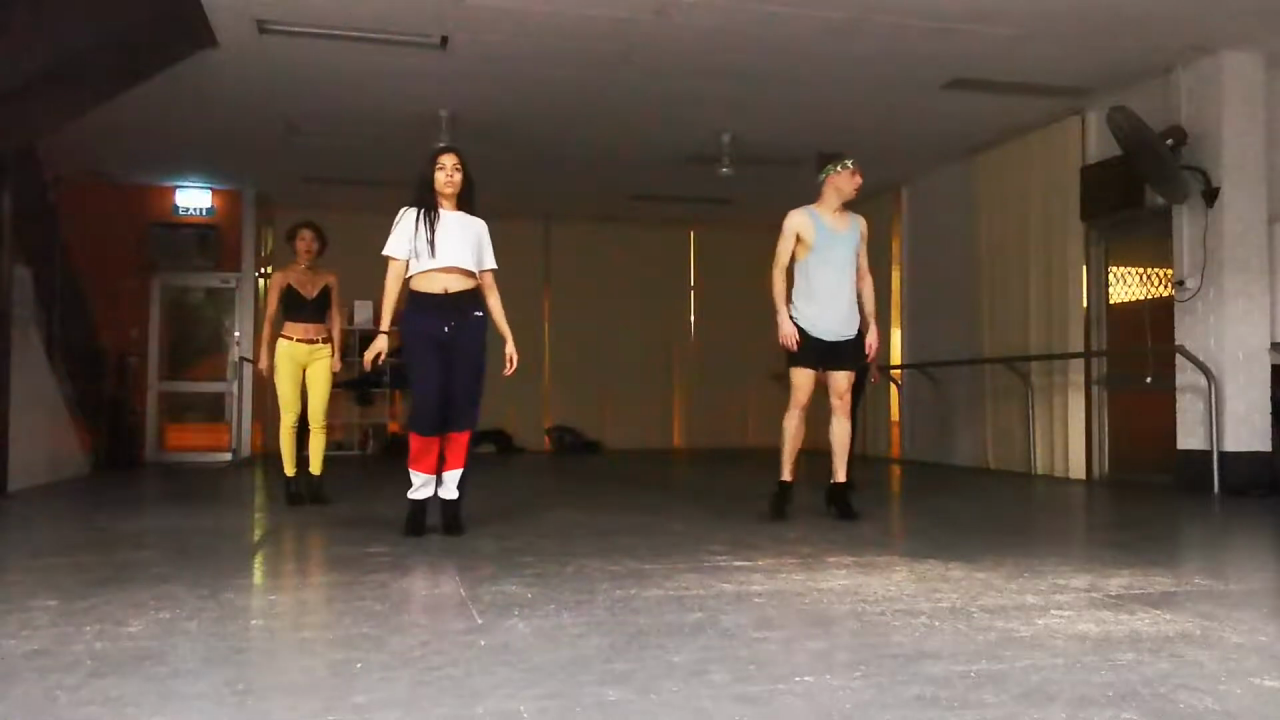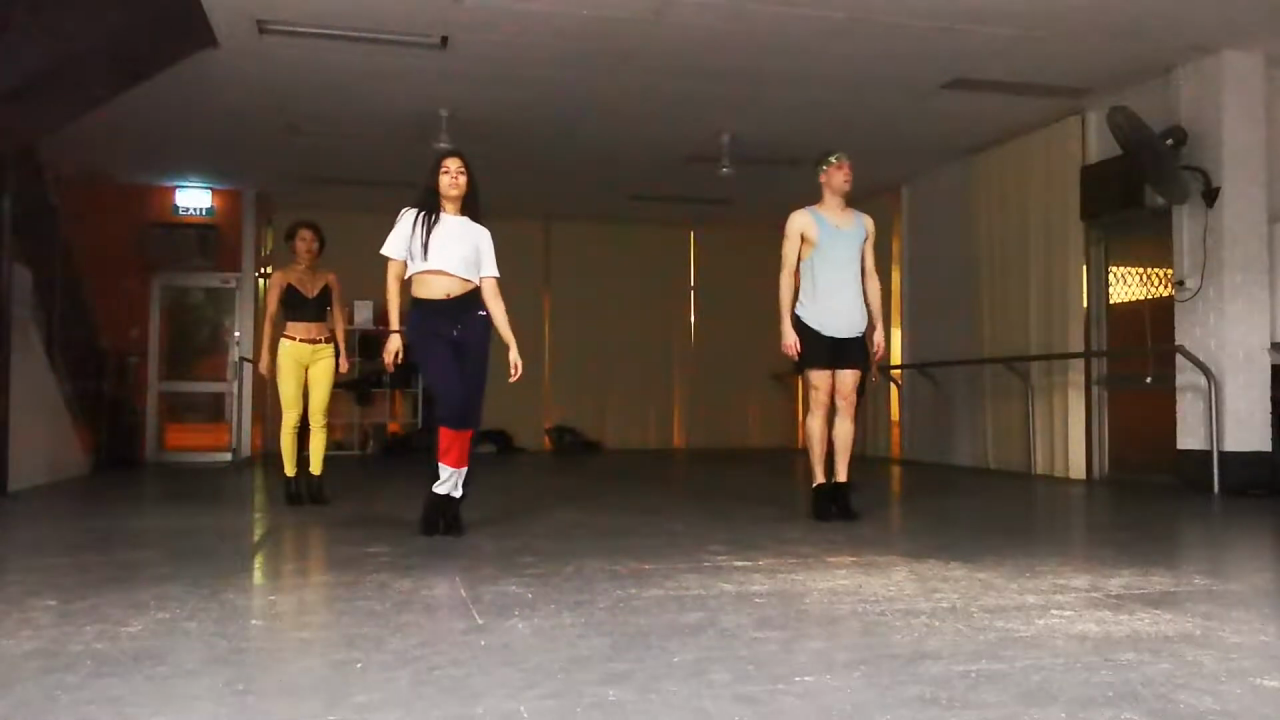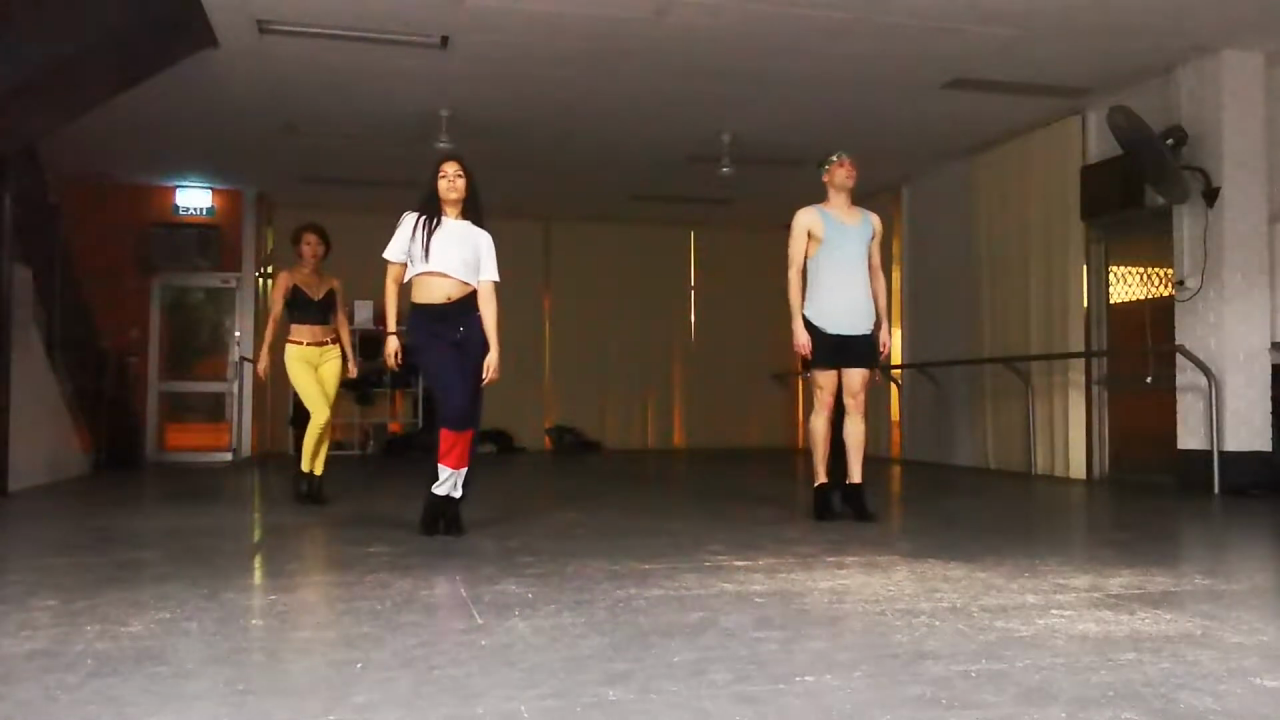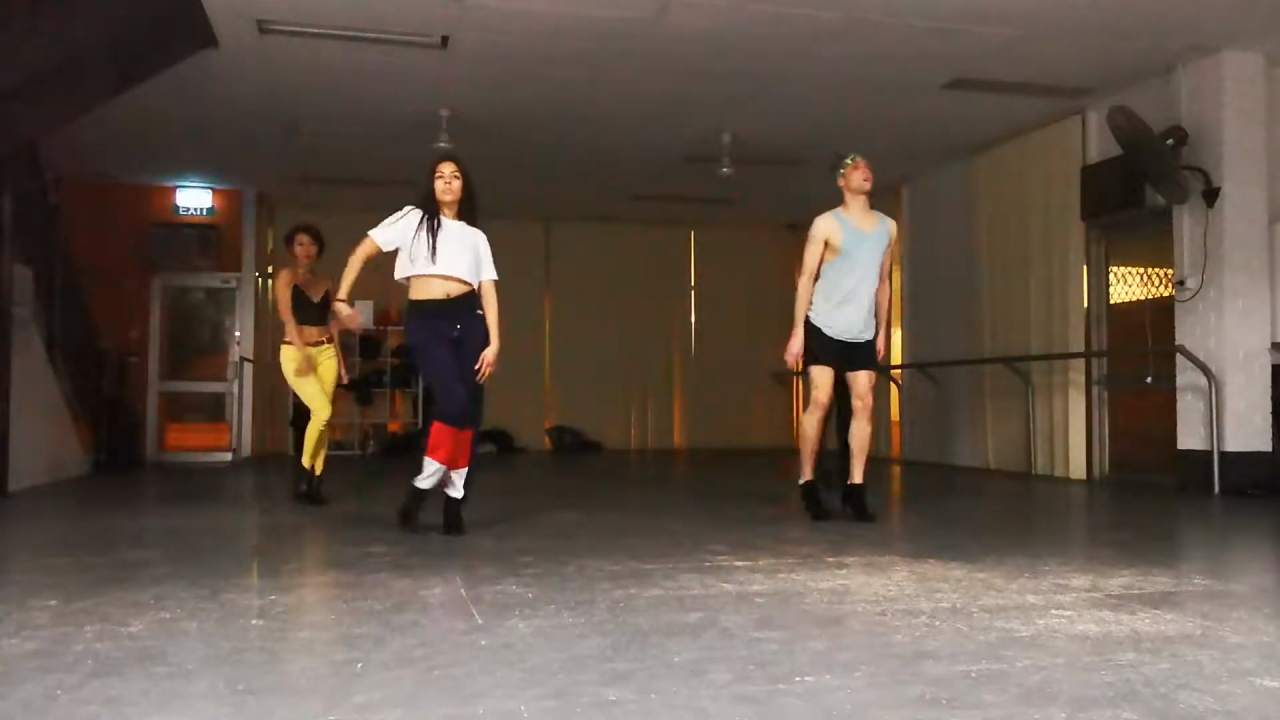
dt=0.5s
person 1, frame 1
left shoulder: (477, 226)
right shoulder: (411, 217)
left elbow: (489, 285)
right elbow: (395, 275)
left wrist: (508, 337)
right wrist: (383, 331)
left hip: (467, 317)
right hip: (422, 316)
left knee: (462, 408)
right knee: (426, 405)
left ankle: (450, 498)
right ankle: (419, 498)
person 1, frame 2
left shoulder: (479, 233)
right shoulder: (413, 218)
left elbow: (491, 292)
right elbow: (394, 276)
left wrist: (512, 344)
right wrist: (394, 331)
left hip: (470, 319)
right hip: (426, 321)
left knee: (468, 410)
right knee: (452, 401)
left ankle: (452, 499)
right ankle: (441, 490)
person 1, frame 3
left shoulder: (480, 236)
right shoulder: (414, 222)
left elbow: (487, 294)
right elbow: (393, 280)
left wrist: (494, 348)
right wrist: (391, 333)
left hip: (467, 322)
right hip: (426, 325)
left knee: (468, 413)
right knee: (456, 405)
left ankle: (452, 498)
right ankle: (441, 492)
person 1, frame 4
left shoulder: (476, 236)
right shoulder: (413, 218)
left elbow: (489, 293)
right elbow: (362, 252)
left wrist: (494, 341)
right wrist: (342, 298)
left hip: (468, 320)
right hip: (426, 320)
left knee: (468, 409)
right knee: (454, 400)
left ankle: (453, 499)
right ankle: (422, 484)
person 2, frame 1
left shoulder: (858, 224)
right shoulder: (799, 219)
left elbow: (864, 276)
right elbow: (779, 269)
left wrist: (872, 325)
right wrist: (782, 316)
left hip: (846, 330)
right hip: (807, 326)
left knee: (842, 404)
right knee: (799, 401)
left ankle: (838, 487)
right ankle: (785, 482)
person 2, frame 2
left shoulder: (865, 223)
right shoulder: (802, 220)
left elbow: (870, 276)
right elbow: (787, 273)
left wrist: (878, 325)
right wrist: (786, 324)
left hip: (853, 328)
right hip: (814, 326)
left knee: (846, 404)
right knee: (819, 403)
left ankle: (841, 485)
right ankle: (820, 486)
person 2, frame 3
left shoulder: (871, 221)
right shoulder: (807, 217)
left elbow: (876, 273)
right elbow: (794, 272)
left wrist: (884, 323)
right wrist: (797, 323)
left hip: (860, 326)
right hip: (821, 324)
left knee: (855, 403)
right knee: (824, 403)
left ankle: (854, 486)
right ankle: (822, 486)
person 2, frame 4
left shoulder: (889, 227)
right shoulder: (826, 224)
right elbow: (807, 278)
left wrist: (881, 329)
right wrist: (796, 332)
left hip: (863, 332)
right hip: (823, 327)
left knee: (864, 406)
right knee: (819, 402)
left ankle: (855, 489)
right ankle: (808, 483)
person 3, frame 1
left shoulder: (329, 279)
right shoulder: (281, 277)
left elbow: (335, 318)
right elbow: (270, 316)
left wrist: (337, 352)
right wrist: (264, 351)
left hip: (321, 351)
right hip: (288, 348)
left knee: (318, 418)
right knee: (290, 417)
left ankle: (315, 480)
right ankle: (291, 480)
person 3, frame 2
left shoulder: (329, 278)
right shoulder: (280, 277)
left elbow: (337, 316)
right elbow: (270, 316)
left wrist: (343, 352)
right wrist: (265, 352)
left hip: (324, 350)
right hip: (291, 348)
left knee: (319, 418)
right knee: (292, 417)
left ankle: (315, 481)
right ankle: (291, 481)
person 3, frame 3
left shoulder: (333, 283)
right shoulder: (286, 278)
left elbow: (341, 321)
right elbow: (274, 316)
left wrist: (350, 356)
right wrist: (265, 353)
left hip: (330, 353)
right hip: (299, 352)
left knee: (326, 418)
right knee: (320, 413)
left ankle: (316, 481)
right ankle: (303, 472)
person 3, frame 4
left shoulder: (324, 283)
right shoulder: (285, 276)
right elbow: (287, 315)
left wrist: (339, 361)
right wrist: (301, 350)
left hip: (324, 354)
right hip: (295, 353)
left knee: (323, 417)
right knee: (321, 412)
left ankle: (315, 481)
right ankle: (305, 469)
